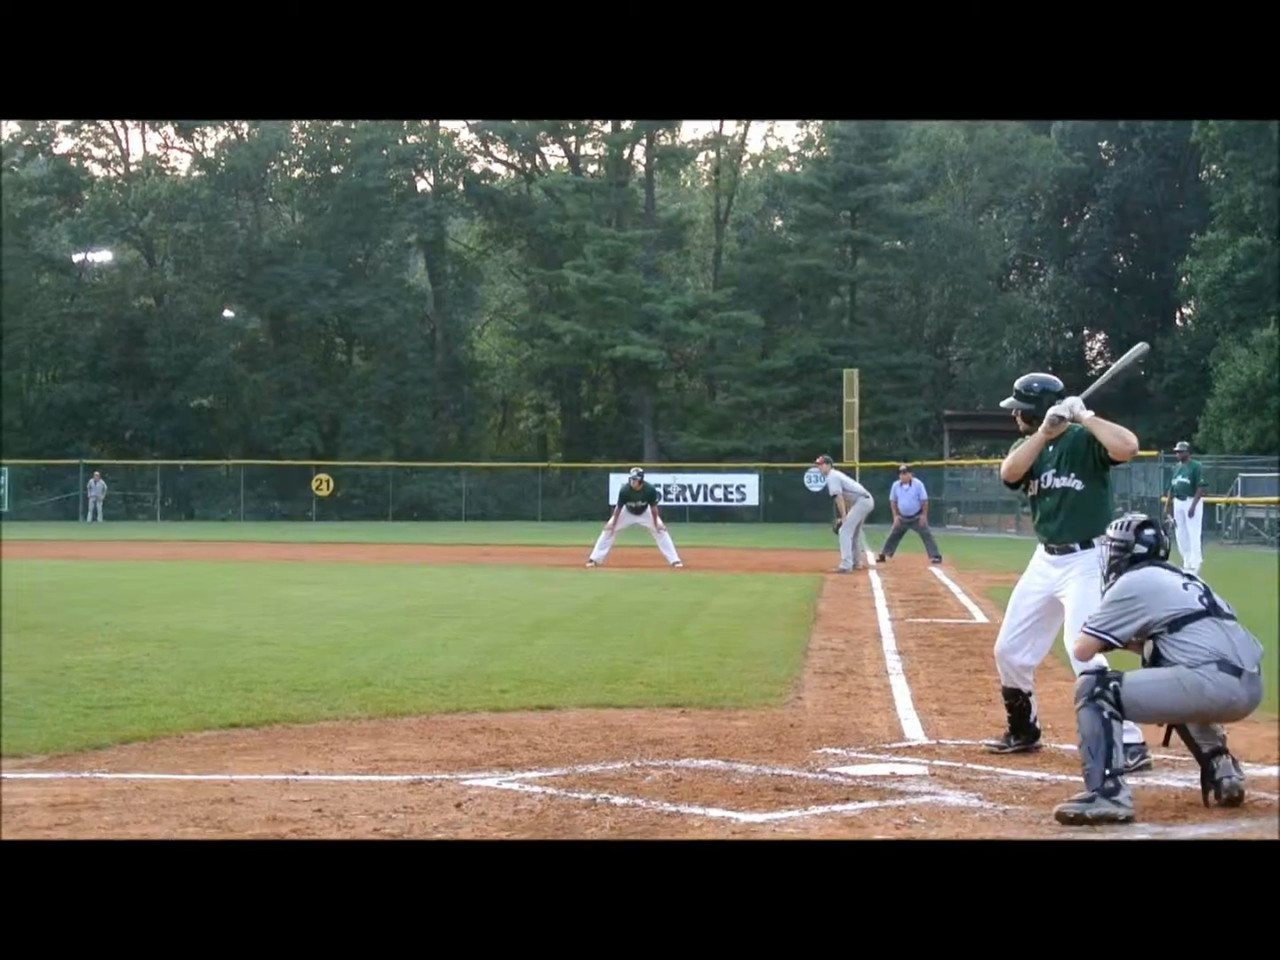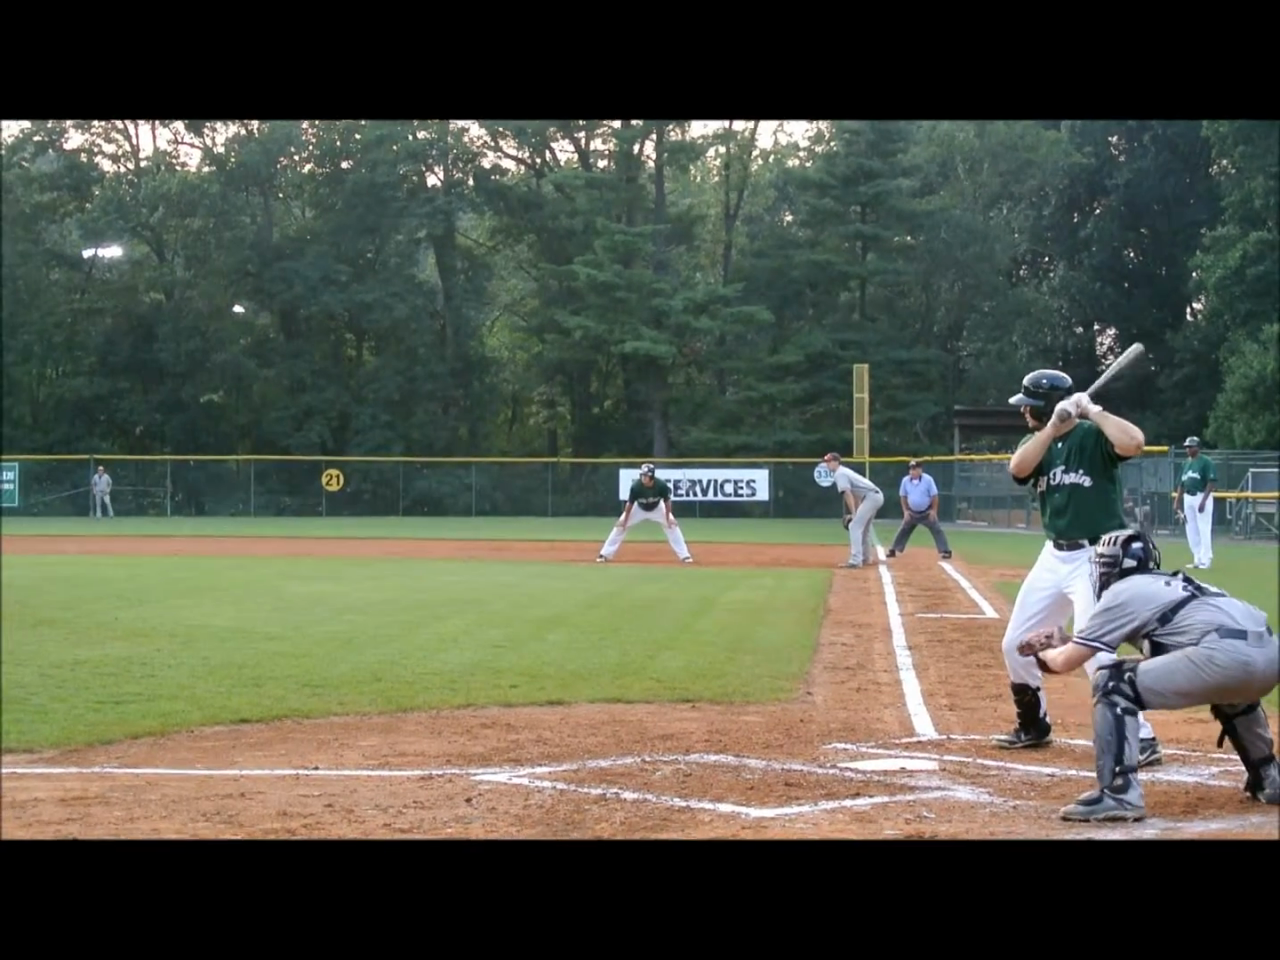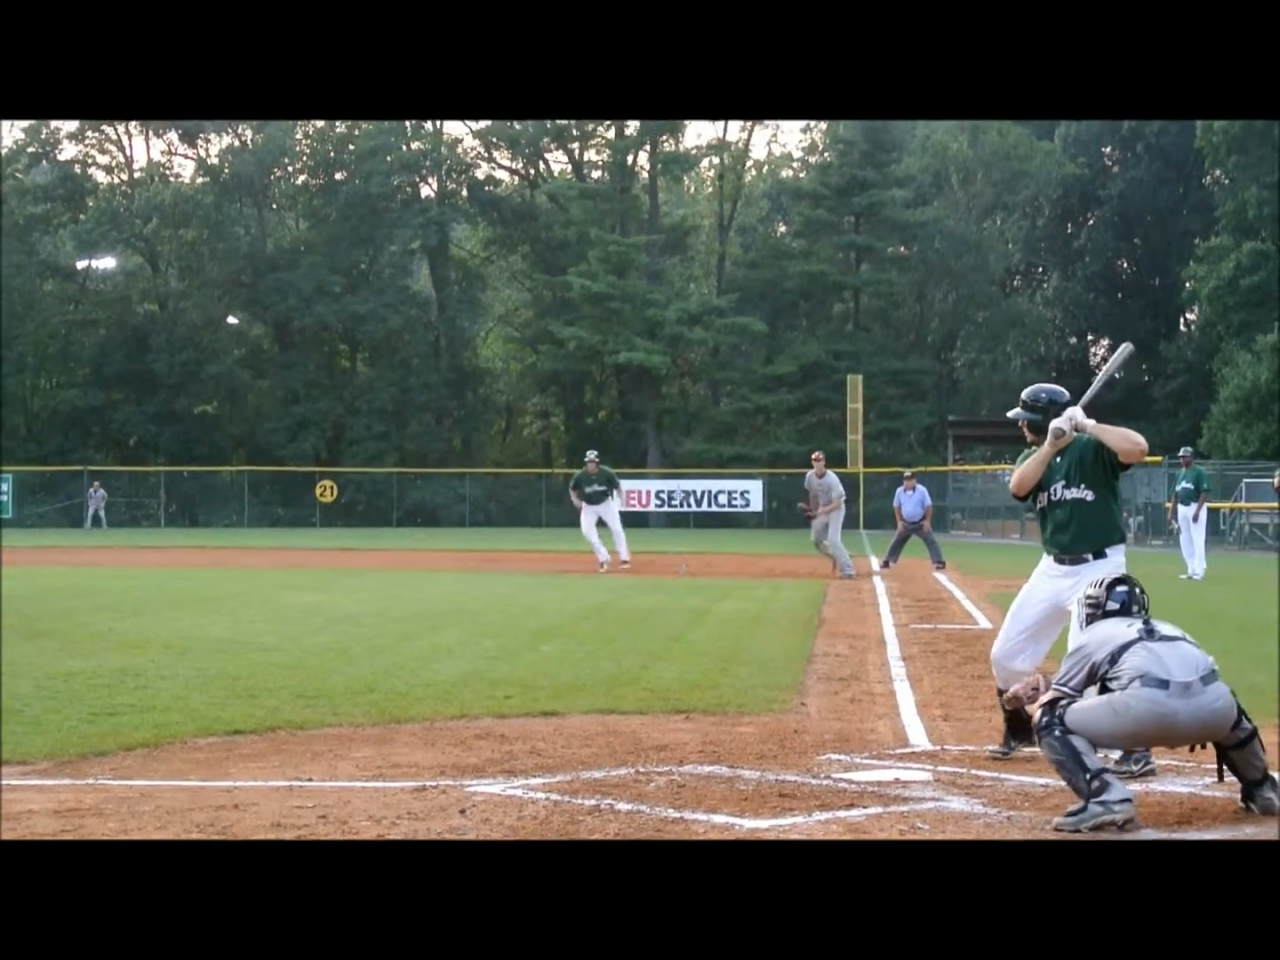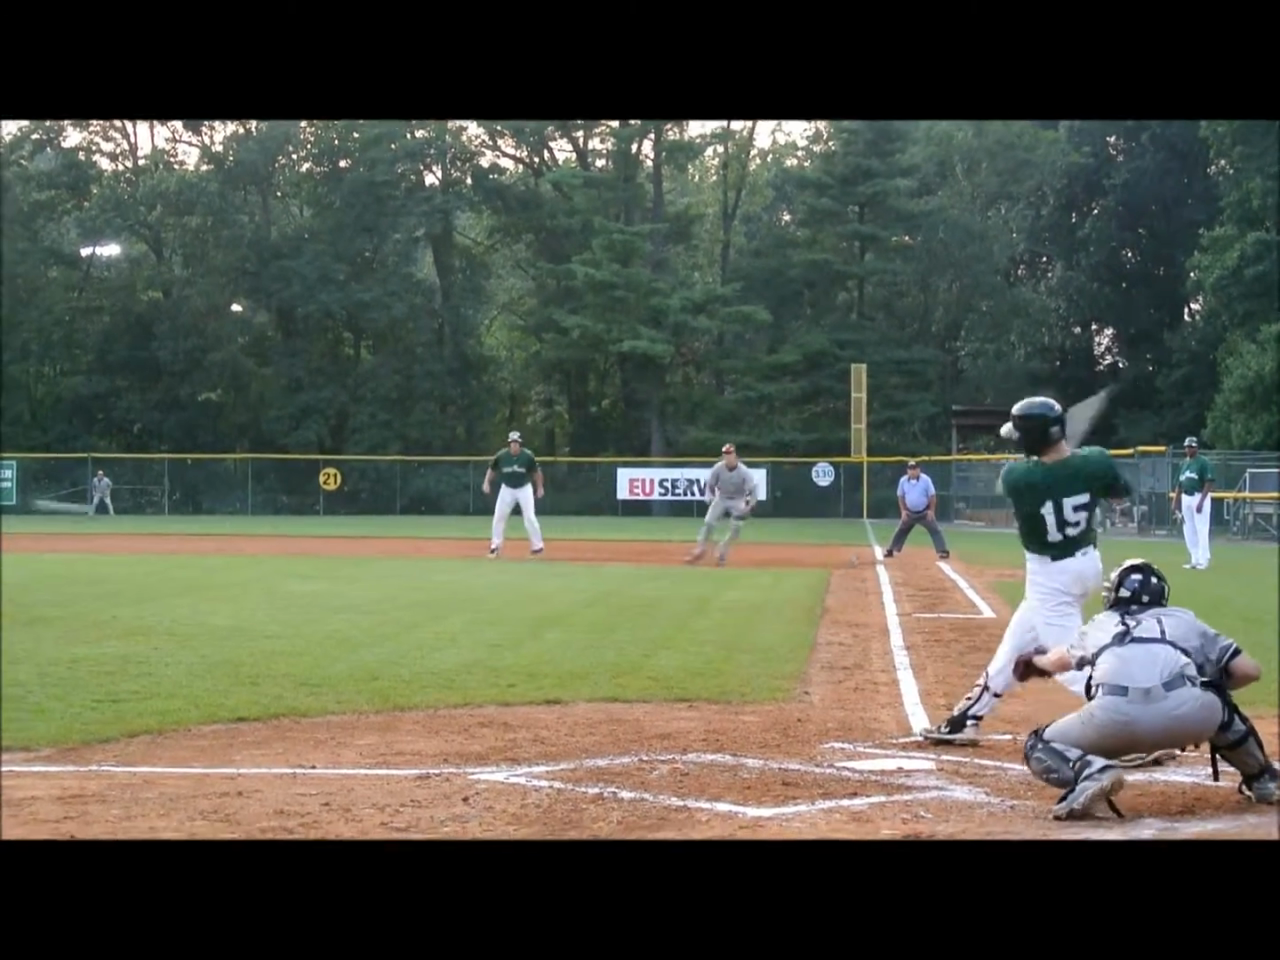
dt=0.7s
person 1, frame 1
left shoulder: (1086, 439)
right shoulder: (1028, 444)
left elbow: (1127, 446)
right elbow: (1009, 473)
left wrist: (1083, 415)
right wrist: (1045, 431)
left hip: (1088, 560)
right hip: (1045, 560)
right knee: (1010, 649)
left ankle: (1130, 745)
right ankle: (1024, 730)
person 1, frame 2
left shoulder: (1094, 435)
right shoulder: (1037, 440)
left elbow: (1134, 442)
right elbow: (1018, 468)
left wrist: (1092, 410)
right wrist: (1054, 425)
left hip: (1097, 557)
right hip: (1054, 556)
left knee: (1093, 650)
right knee: (1017, 644)
left ankle: (1140, 739)
right ankle: (1034, 725)
person 1, frame 3
left shoulder: (1093, 448)
right shoulder: (1034, 456)
left elbow: (1137, 448)
right elbow: (1018, 487)
left wrist: (1086, 424)
right wrist: (1050, 444)
left hip: (1098, 570)
right hip: (1052, 569)
right knee: (1006, 655)
left ankle: (1136, 749)
right ankle: (1019, 730)
person 1, frame 4
left shoulder: (1015, 477)
right shoulder: (1096, 463)
right elbow: (1123, 493)
left hip: (1048, 573)
right hip: (1085, 562)
right knee: (1019, 642)
right ankle: (965, 721)
person 2, frame 1
left shoulder: (1132, 583)
right shoulder: (1177, 578)
left elbow: (1083, 650)
left wrist: (1094, 632)
right wrist: (1127, 638)
left hip: (1217, 684)
right hip: (1246, 686)
left knee: (1094, 688)
right knee: (1167, 686)
left ankle: (1107, 795)
right ankle: (1221, 772)
person 2, frame 2
left shoulder: (1122, 592)
right shoulder: (1171, 584)
left elbow: (1064, 662)
left wrist: (1044, 653)
left hip: (1227, 654)
left knee: (1114, 686)
left ankle: (1119, 795)
person 2, frame 3
left shoulder: (1093, 636)
right shoulder: (1167, 629)
left elbow: (1045, 707)
left wrist: (1031, 702)
left hip: (1152, 705)
right hip: (1212, 703)
left knee: (1050, 720)
left ankle: (1106, 798)
person 2, frame 4
left shoulder: (1099, 625)
right shoulder: (1185, 619)
left elbow: (1054, 661)
right elbow: (1249, 671)
left wrist: (1036, 661)
left hip: (1116, 714)
right hip: (1185, 711)
left knee: (1038, 746)
right knee: (1217, 702)
left ankle: (1091, 773)
right ankle: (1262, 780)
